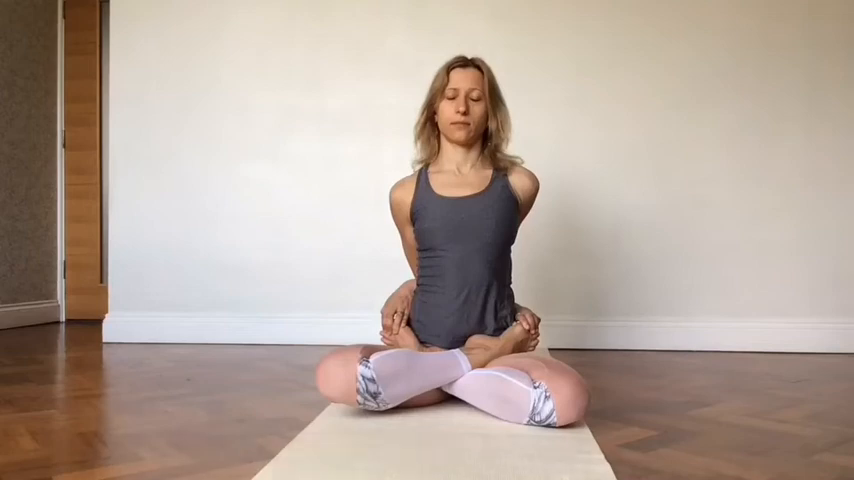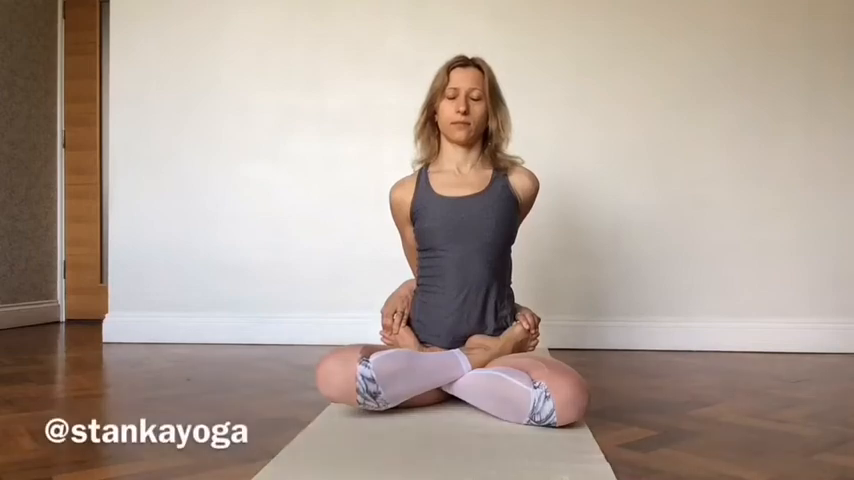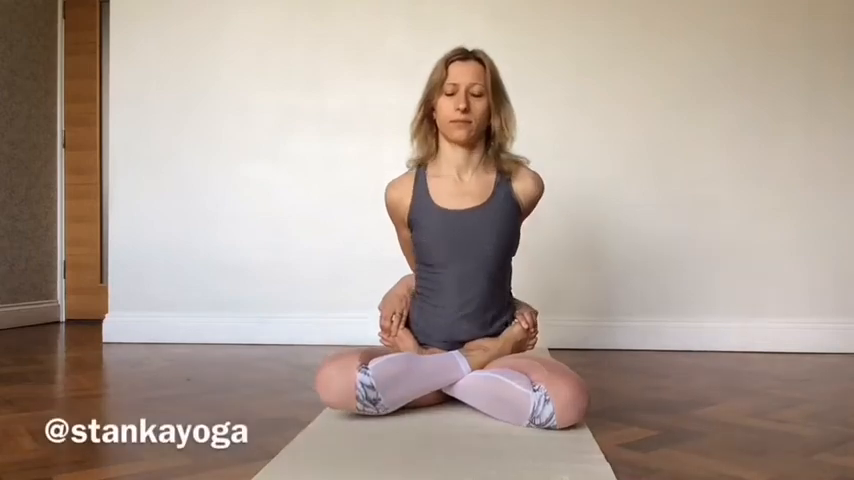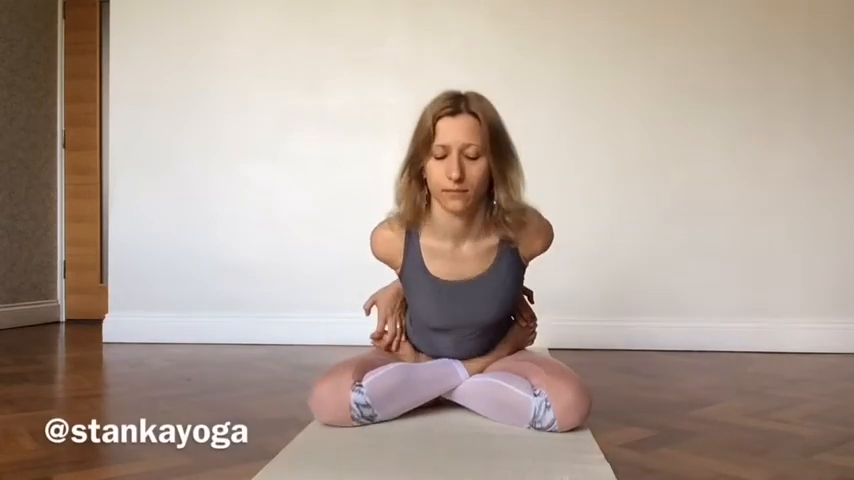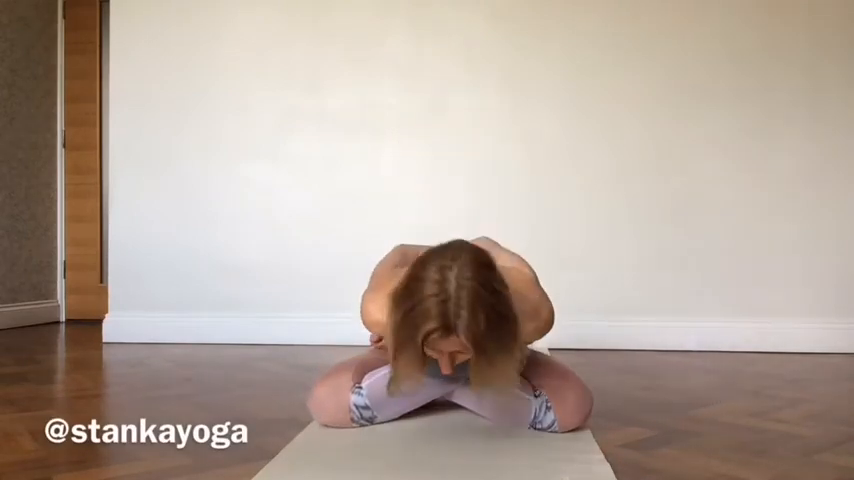
dt=1s
person 1, frame 1
left shoulder: (519, 184)
right shoulder: (406, 192)
left hip: (496, 342)
right hip: (424, 343)
left knee: (570, 399)
right knee: (333, 375)
left ankle: (421, 373)
right ankle: (480, 358)
person 1, frame 2
left shoulder: (519, 184)
right shoulder: (406, 192)
left hip: (496, 342)
right hip: (424, 344)
left knee: (569, 398)
right knee: (333, 374)
left ankle: (427, 373)
right ankle: (477, 359)
person 1, frame 3
left shoulder: (523, 186)
right shoulder: (402, 192)
left hip: (497, 347)
right hip: (423, 345)
left knee: (570, 401)
right knee: (332, 381)
left ankle: (425, 376)
right ankle: (474, 367)
person 1, frame 4
left shoulder: (530, 234)
right shoulder: (391, 239)
left hip: (495, 357)
right hip: (416, 356)
left knee: (571, 405)
right knee: (326, 400)
left ankle: (428, 381)
right ankle: (463, 375)
person 1, frame 5
left shoulder: (532, 313)
right shoulder: (380, 310)
left elbow: (485, 249)
right elbow: (401, 255)
left hip: (494, 371)
right hip: (412, 365)
left knee: (574, 408)
right knee: (324, 403)
